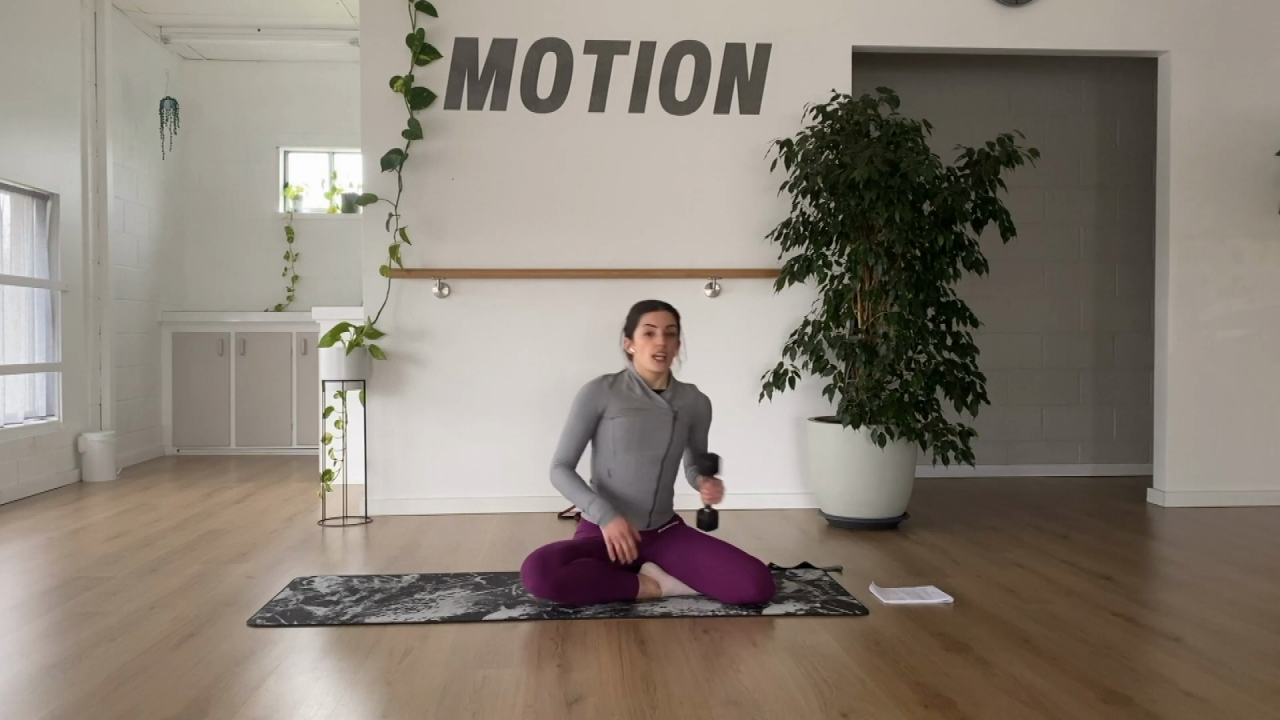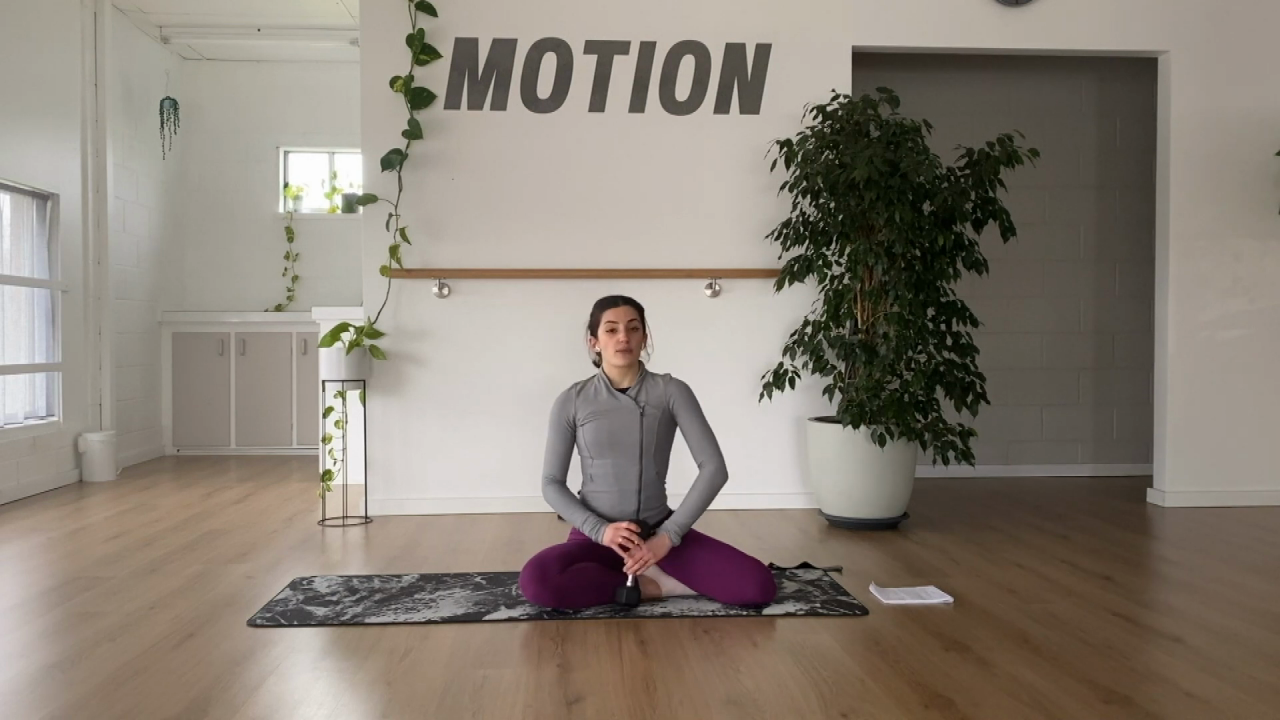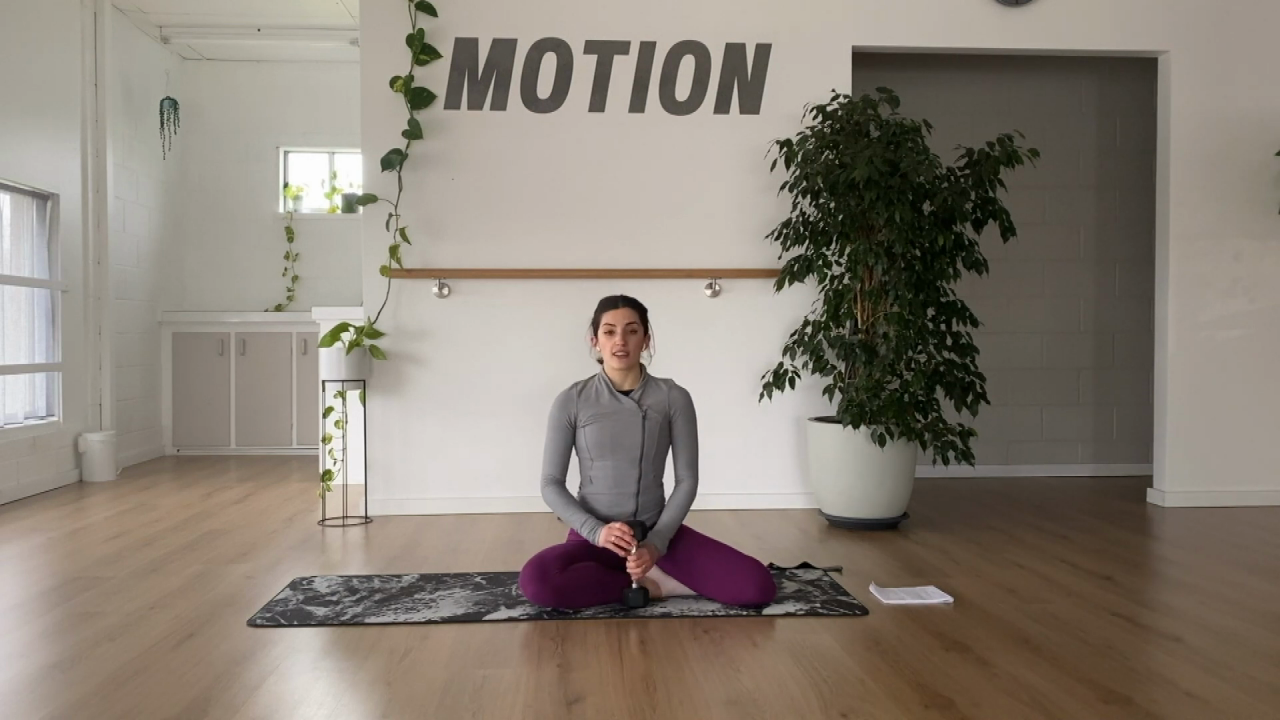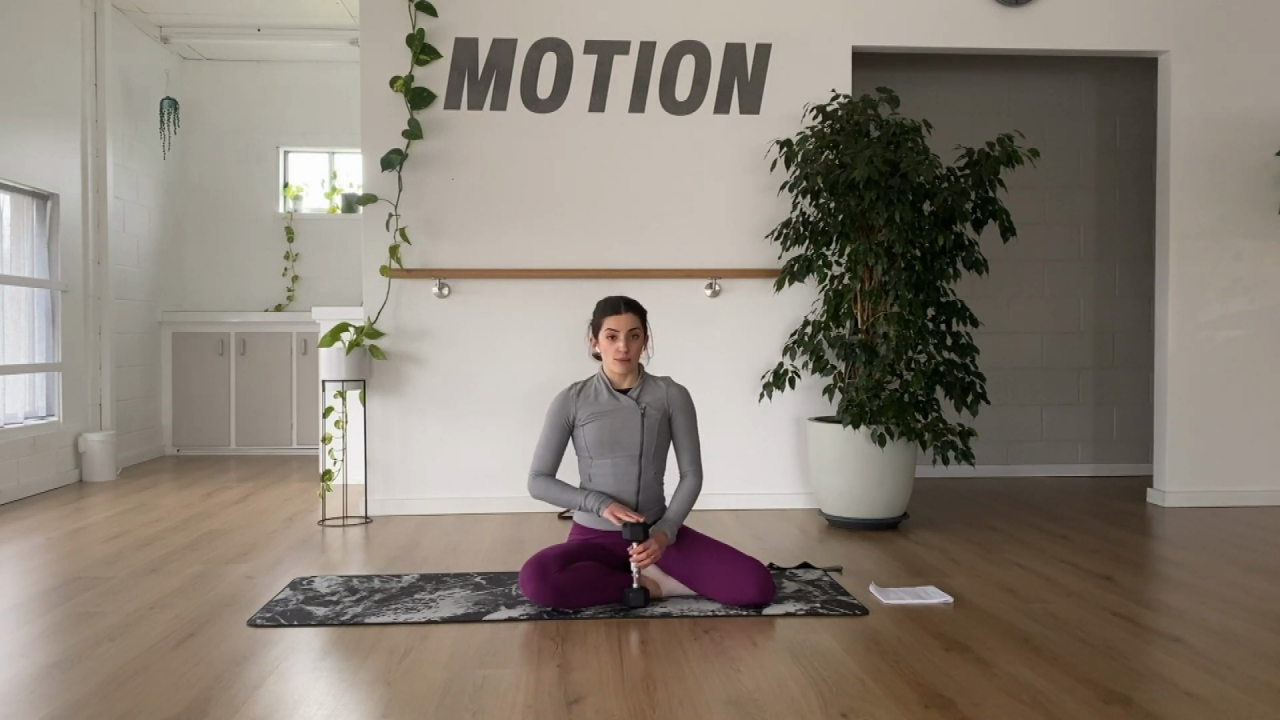
dt=1s
person 1, frame 1
left shoulder: (695, 402)
right shoulder: (598, 393)
right elbow: (560, 468)
left wrist: (706, 482)
right wrist: (605, 515)
left hip: (664, 532)
right hip: (602, 532)
left knee: (758, 586)
right knee: (537, 574)
left ankle: (653, 573)
right ankle: (653, 585)
person 1, frame 2
left shoulder: (672, 392)
right shoulder: (571, 402)
left elbow: (714, 469)
right elbow: (552, 483)
left wrist: (669, 535)
right wrist: (599, 529)
left hip: (659, 531)
right hip: (596, 535)
left knee: (759, 586)
right knee: (535, 581)
left ankle: (653, 572)
right ankle: (655, 584)
person 1, frame 3
left shoulder: (674, 398)
right shoulder: (571, 401)
left elbow: (687, 480)
right elbow: (551, 483)
left wrist: (657, 542)
right wrist: (596, 531)
left hip: (657, 531)
right hip: (593, 537)
left knee: (757, 585)
right knee: (535, 581)
left ankle: (653, 570)
right ankle: (656, 584)
person 1, frame 4
left shoulder: (672, 395)
right shoulder: (570, 401)
left elbow: (692, 474)
right elbow: (539, 482)
left wrist: (665, 531)
right wrist: (600, 503)
left hip: (656, 531)
right hip: (594, 536)
left knee: (757, 585)
right knee: (535, 580)
left ankle: (651, 573)
right ankle: (655, 584)
